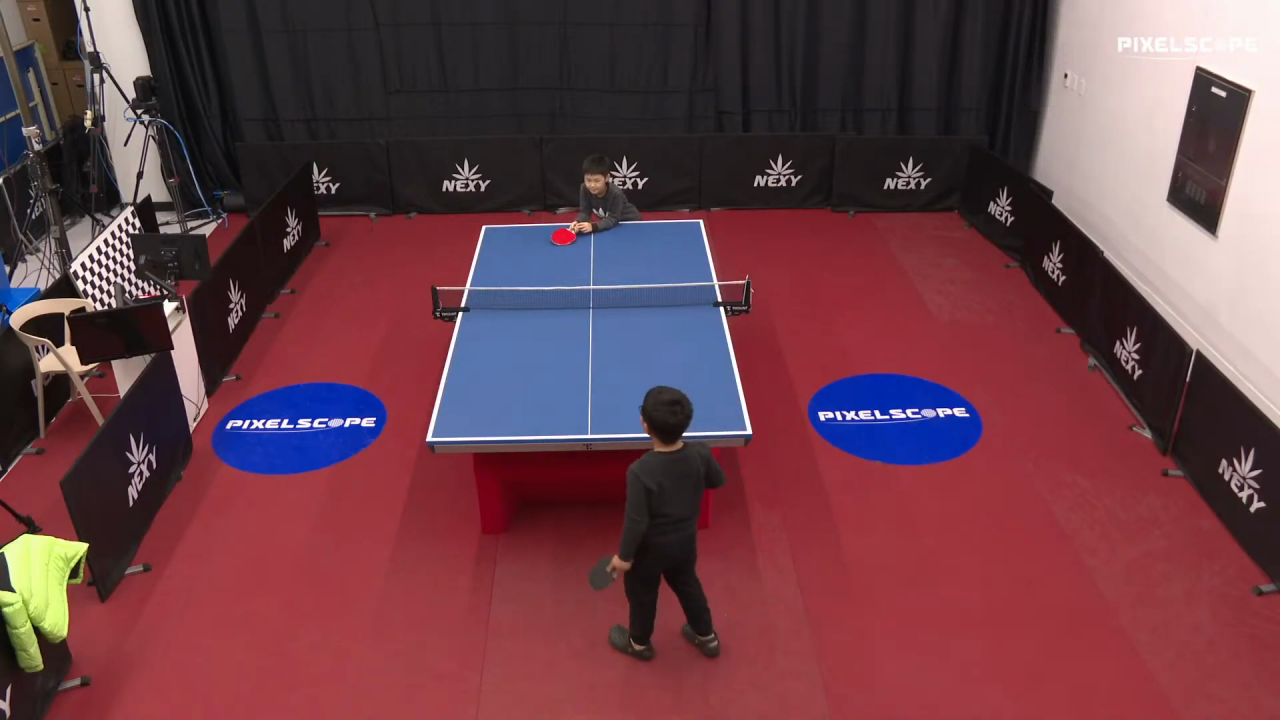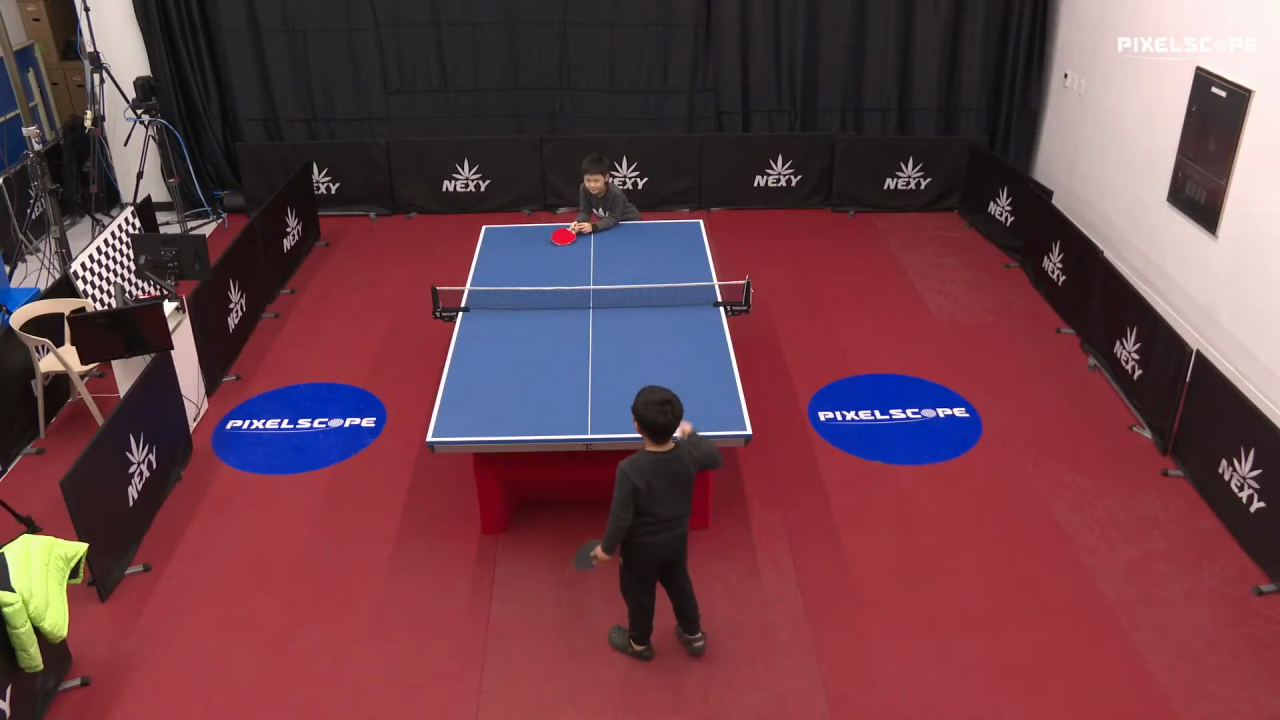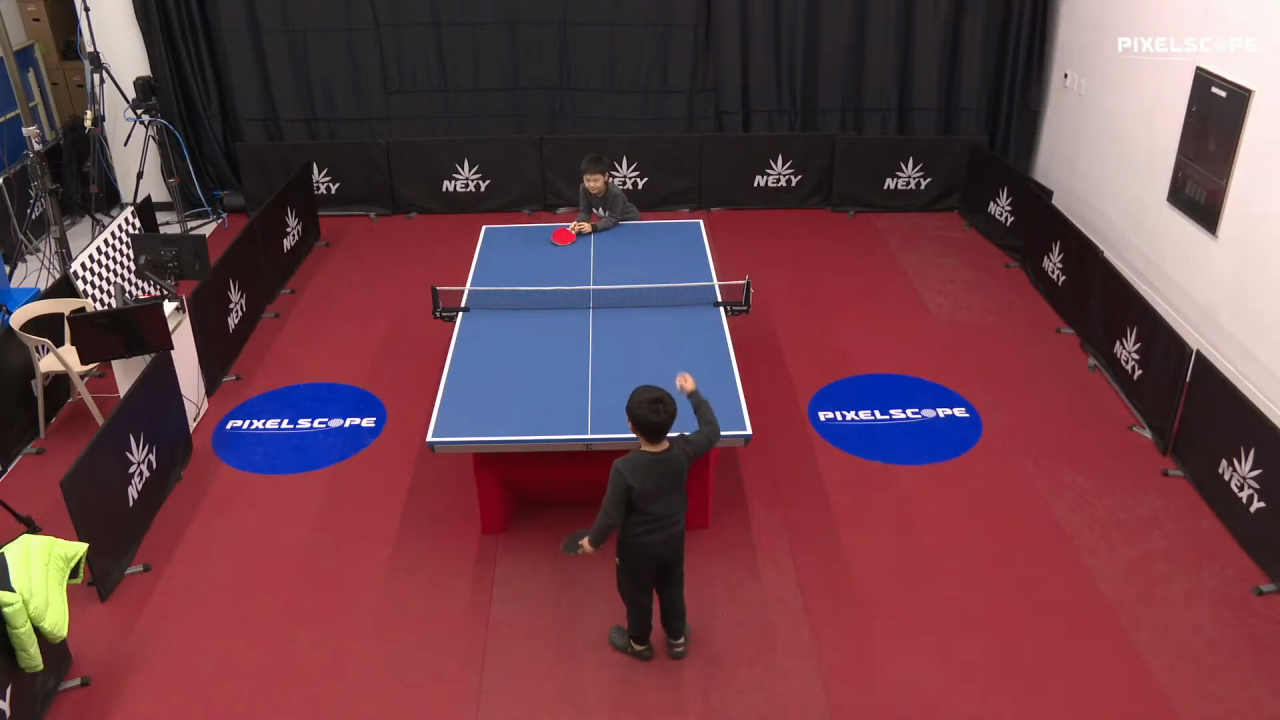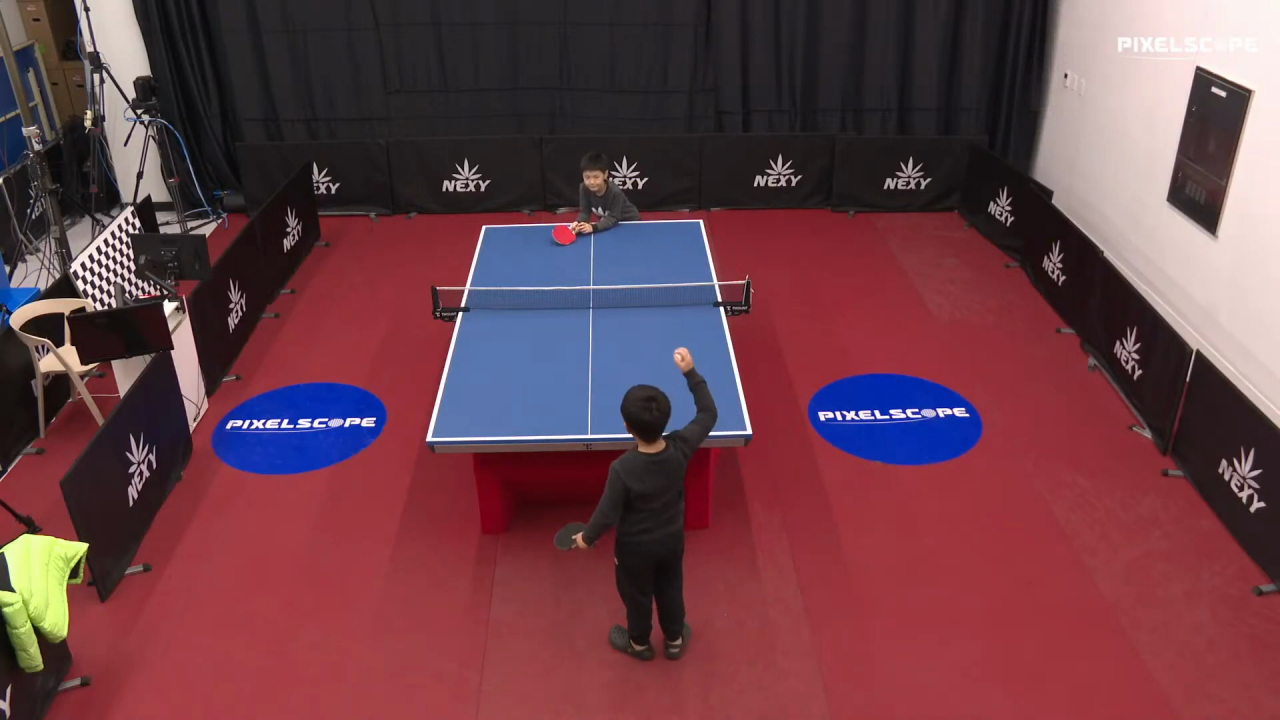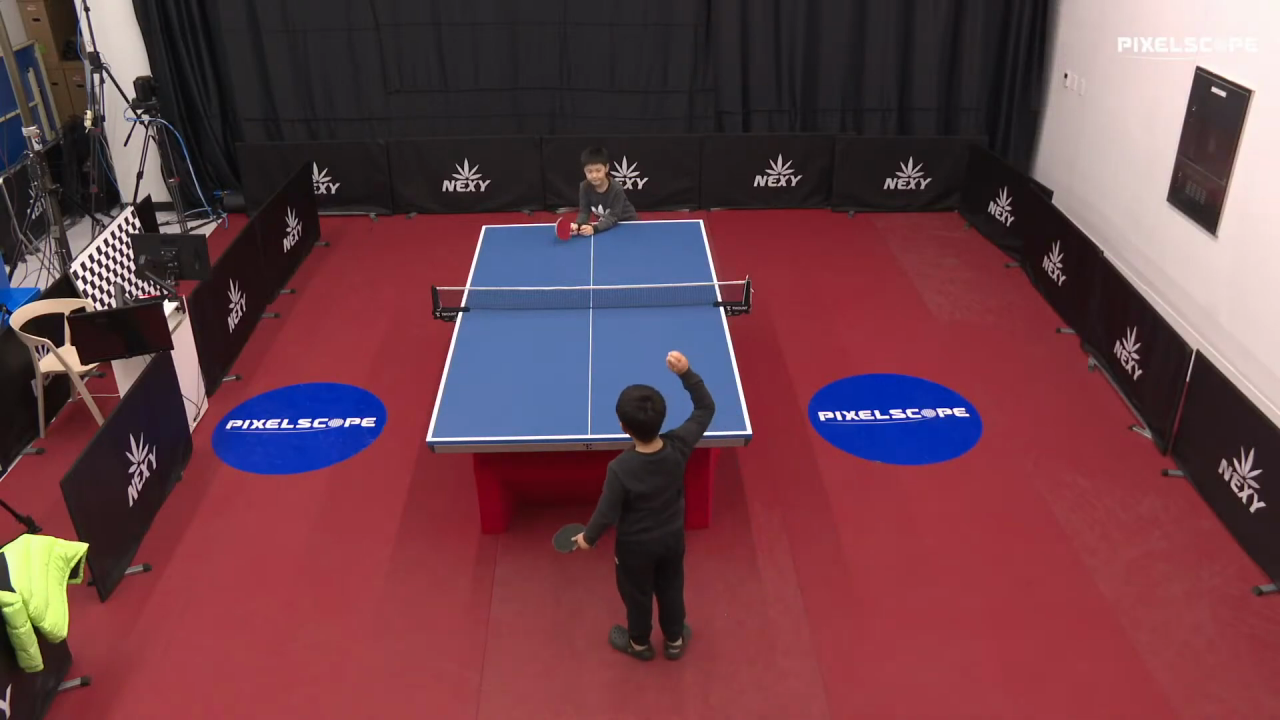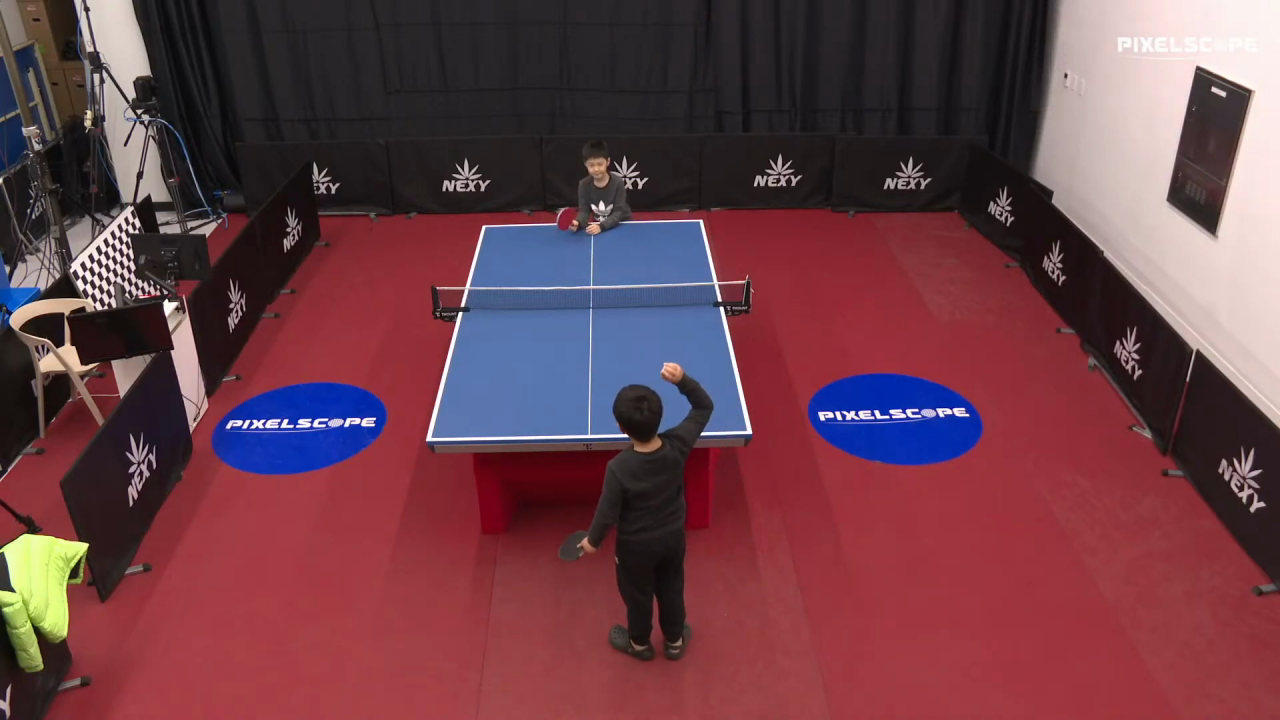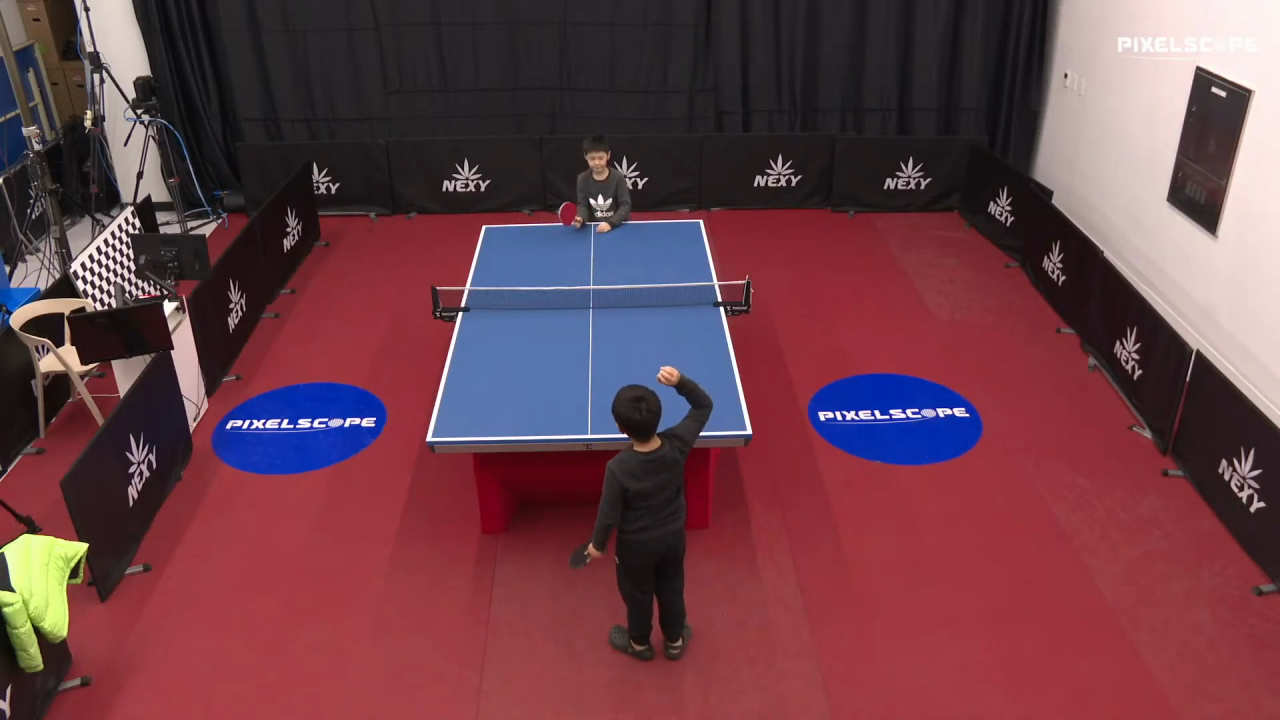
dt=0.1s
person 1, frame 1
left shoulder: (640, 471)
right shoulder: (699, 454)
left elbow: (636, 521)
right elbow: (718, 479)
left wrist: (622, 555)
left hip: (651, 547)
right hip: (686, 539)
left knee: (642, 595)
right knee: (688, 586)
left ankle: (640, 643)
right ankle: (707, 637)
person 1, frame 2
left shoulder: (630, 470)
right shoulder: (691, 453)
left elbow: (621, 518)
right elbow: (715, 458)
left wrist: (606, 548)
right wrist: (691, 435)
left hip: (641, 546)
right hip: (677, 538)
left knee: (638, 594)
right knee: (679, 583)
left ankle: (639, 643)
right ankle: (694, 635)
person 1, frame 3
left shoulder: (624, 469)
right shoulder: (684, 451)
left elbow: (611, 515)
right elbow: (712, 430)
left wrist: (593, 541)
right wrist: (693, 394)
left hip: (637, 547)
right hip: (673, 539)
left knee: (637, 595)
right knee: (672, 588)
left ankle: (639, 643)
right ankle: (677, 639)
person 1, frame 4
left shoulder: (622, 469)
right shoulder: (681, 448)
left elbow: (608, 513)
right elbow: (708, 414)
left wrist: (587, 537)
right wrist: (691, 371)
left hip: (636, 546)
right hip: (672, 538)
left knee: (636, 594)
right knee: (670, 588)
left ankle: (639, 643)
right ankle: (674, 640)
person 1, frame 5
left shoulder: (620, 468)
right shoulder: (679, 446)
left elbow: (607, 513)
right elbow: (706, 407)
left wrist: (588, 537)
right wrist: (686, 372)
left hip: (636, 545)
right hip: (673, 536)
left knee: (637, 594)
right knee: (671, 588)
left ankle: (639, 643)
right ankle: (675, 640)
person 1, frame 6
left shoulder: (619, 468)
right shoulder: (678, 446)
left elbow: (608, 514)
right elbow: (704, 407)
left wrist: (592, 540)
right wrist: (682, 379)
left hip: (636, 545)
right hip: (673, 536)
left knee: (638, 595)
right knee: (672, 589)
left ankle: (639, 643)
right ankle: (675, 640)
person 1, frame 7
left shoulder: (618, 469)
right shoulder: (677, 445)
left elbow: (609, 515)
right elbow: (704, 405)
left wrist: (597, 544)
right wrist: (680, 381)
left hip: (637, 545)
right hip: (673, 535)
left knee: (638, 595)
right knee: (672, 589)
left ankle: (640, 643)
right ankle: (675, 640)
